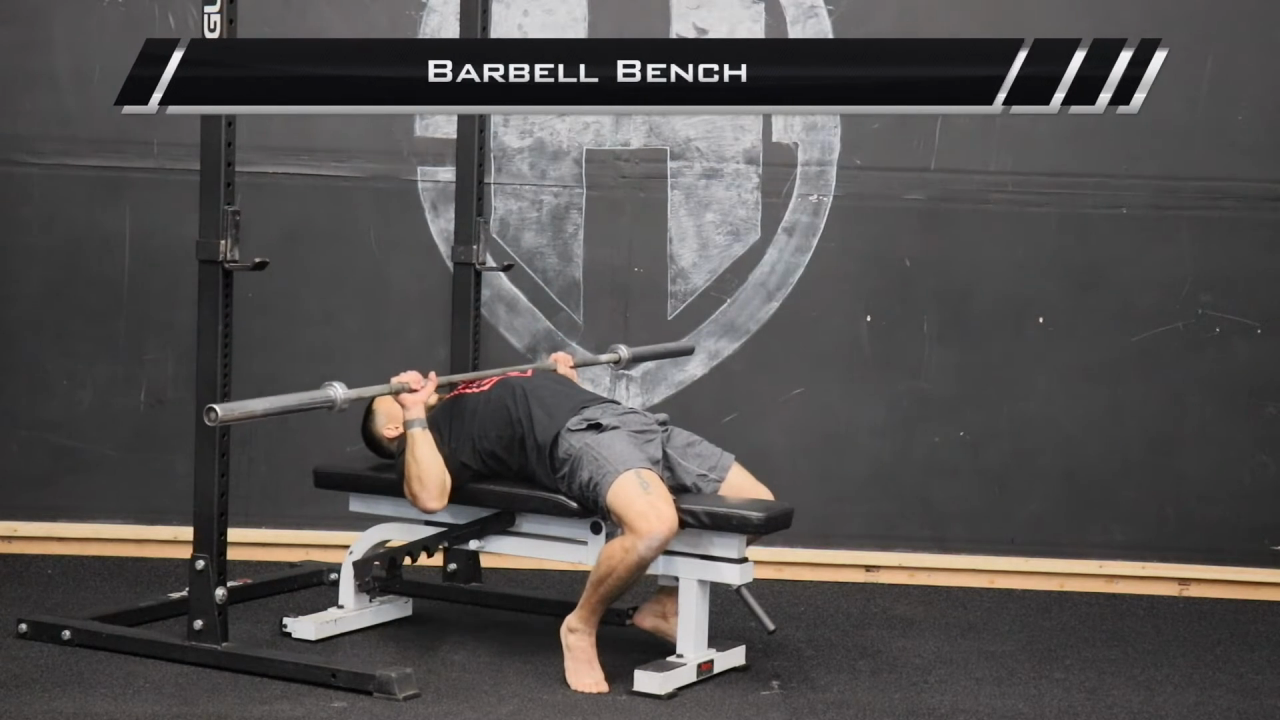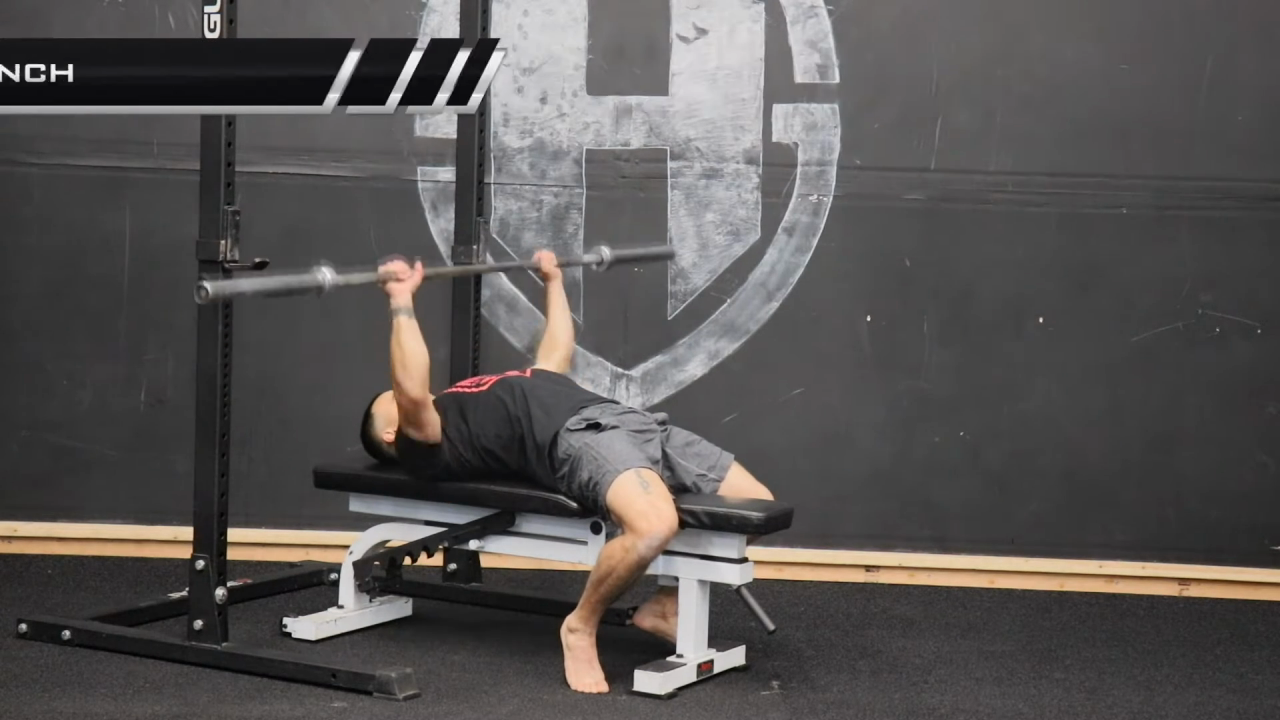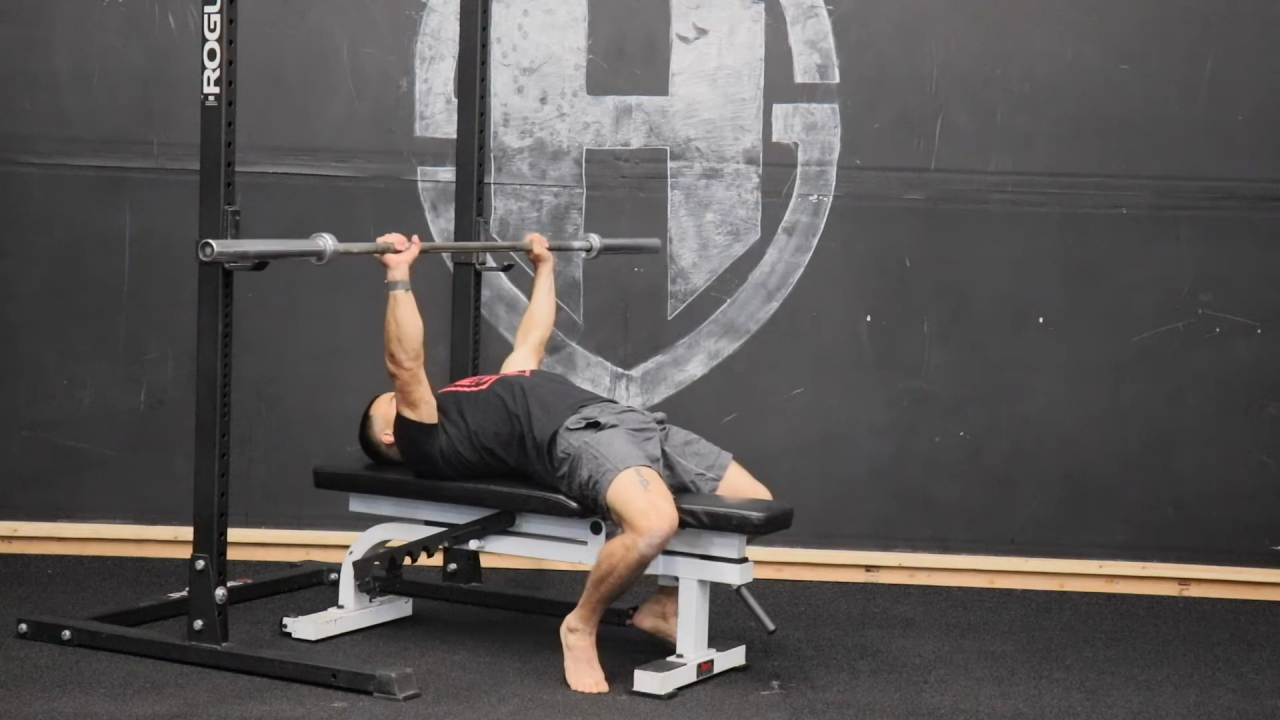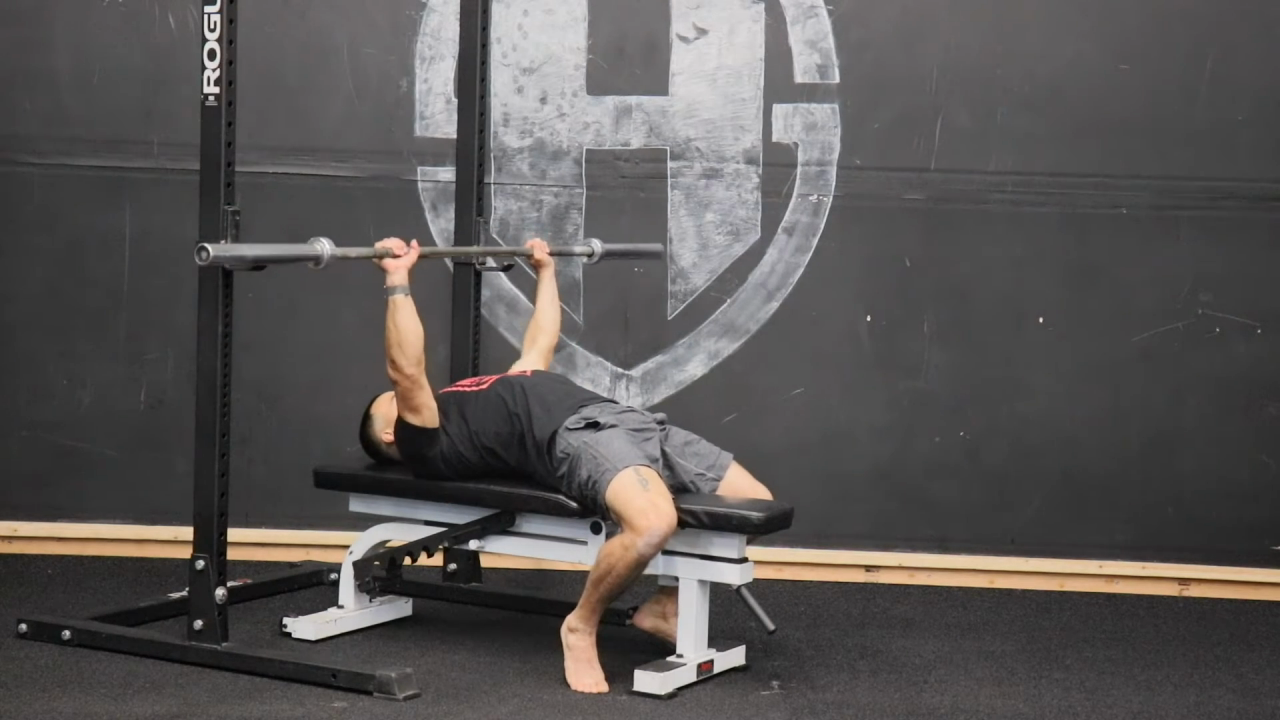
dt=0.4s
person 1, frame 1
left shoulder: (469, 407)
right shoulder: (426, 433)
right elbow: (430, 498)
left wrist: (568, 380)
right wrist: (414, 410)
right knee: (653, 527)
left ankle: (667, 604)
right ankle: (581, 626)
person 1, frame 2
left shoulder: (477, 404)
right shoulder: (427, 443)
left elbow: (557, 355)
right elbow: (412, 390)
left wrist: (554, 282)
right wrist: (401, 302)
right knee: (653, 528)
left ankle: (667, 605)
right ankle: (581, 626)
person 1, frame 3
left shoulder: (478, 405)
right shoulder: (427, 442)
left elbow: (532, 340)
right elbow: (404, 363)
left wrist: (544, 266)
right wrist: (398, 275)
right knee: (654, 525)
left ankle: (666, 604)
right ankle: (581, 626)
person 1, frame 4
left shoulder: (477, 404)
right shoulder: (426, 443)
left elbow: (539, 346)
right elbow: (406, 370)
left wrist: (545, 271)
right wrist: (397, 281)
left knee: (755, 504)
right knee: (653, 522)
left ankle: (666, 604)
right ankle: (581, 625)
